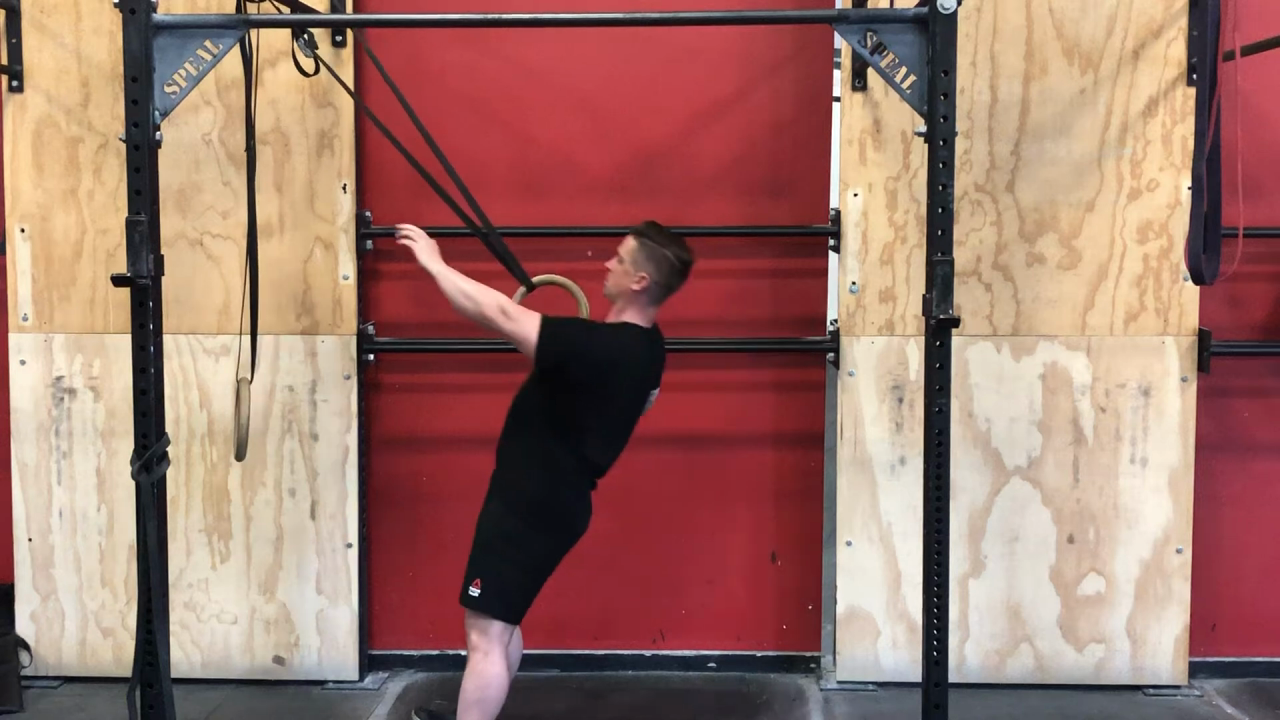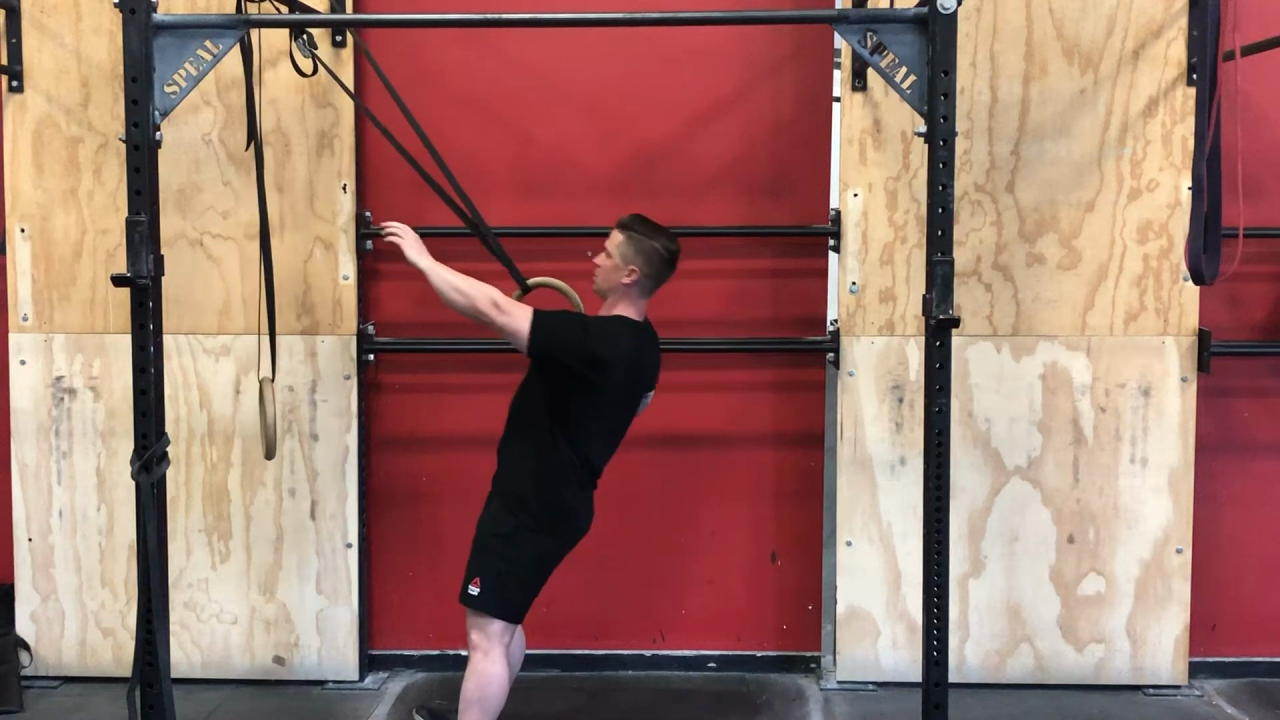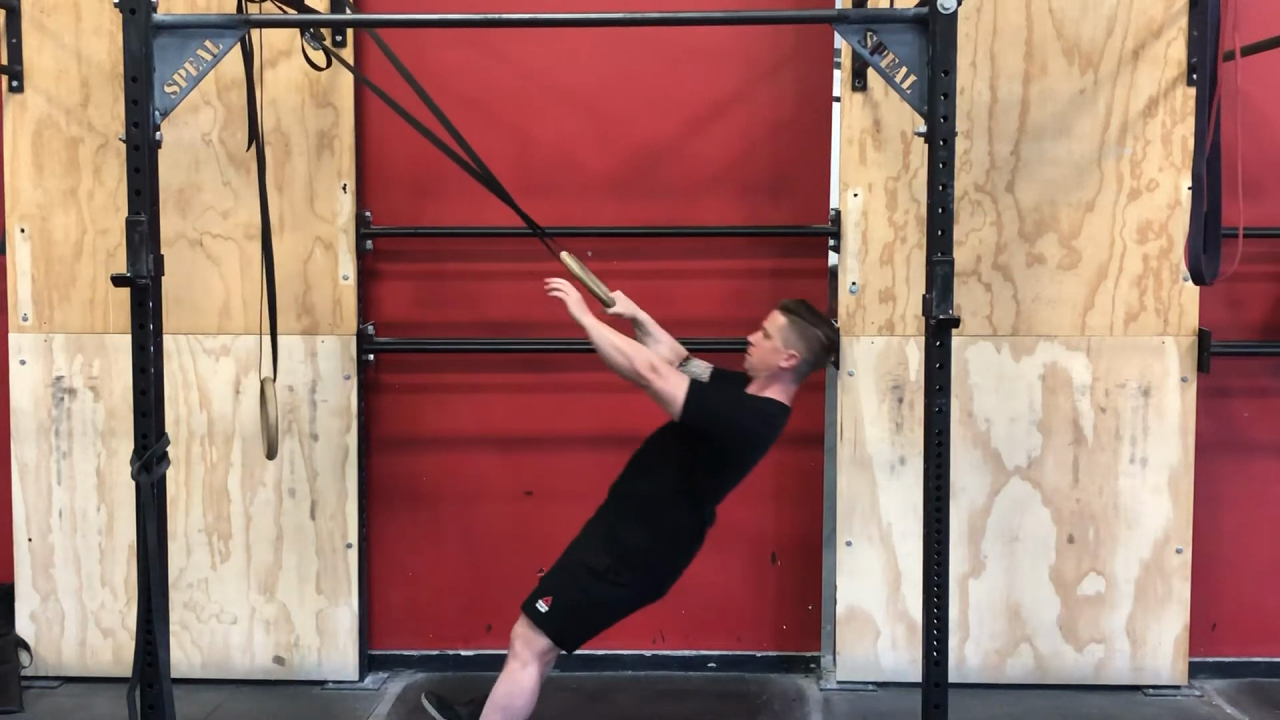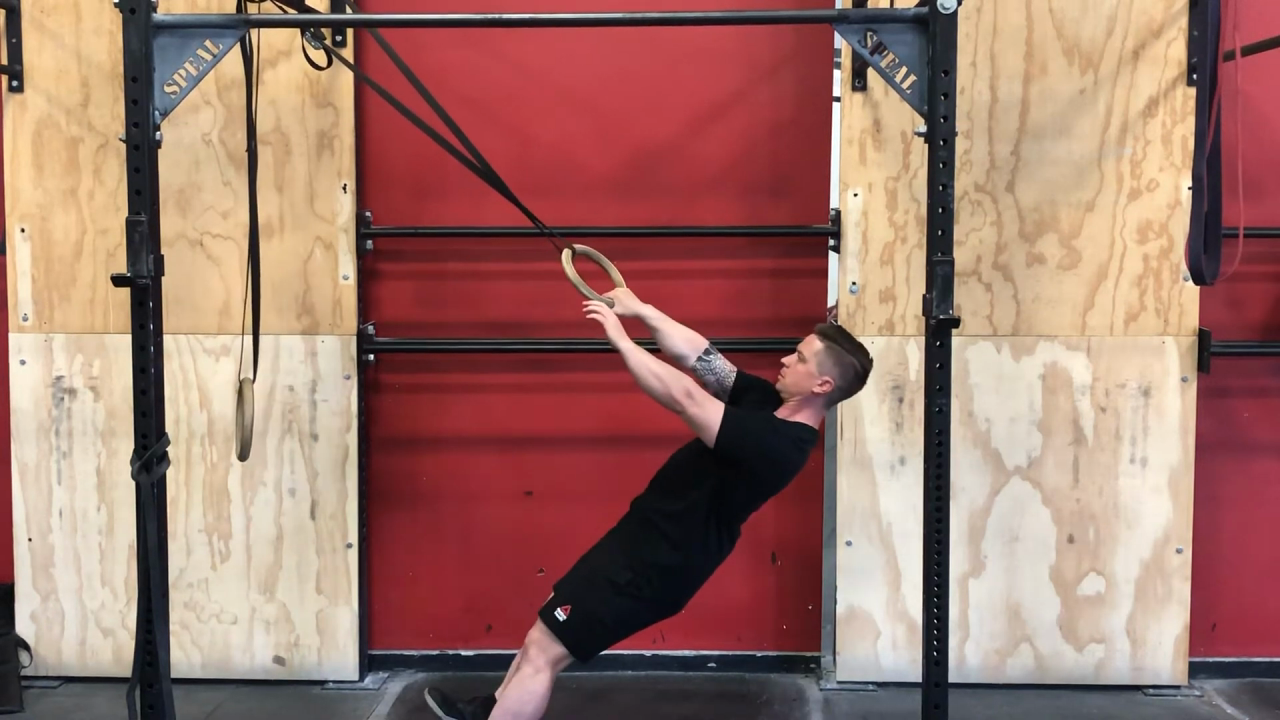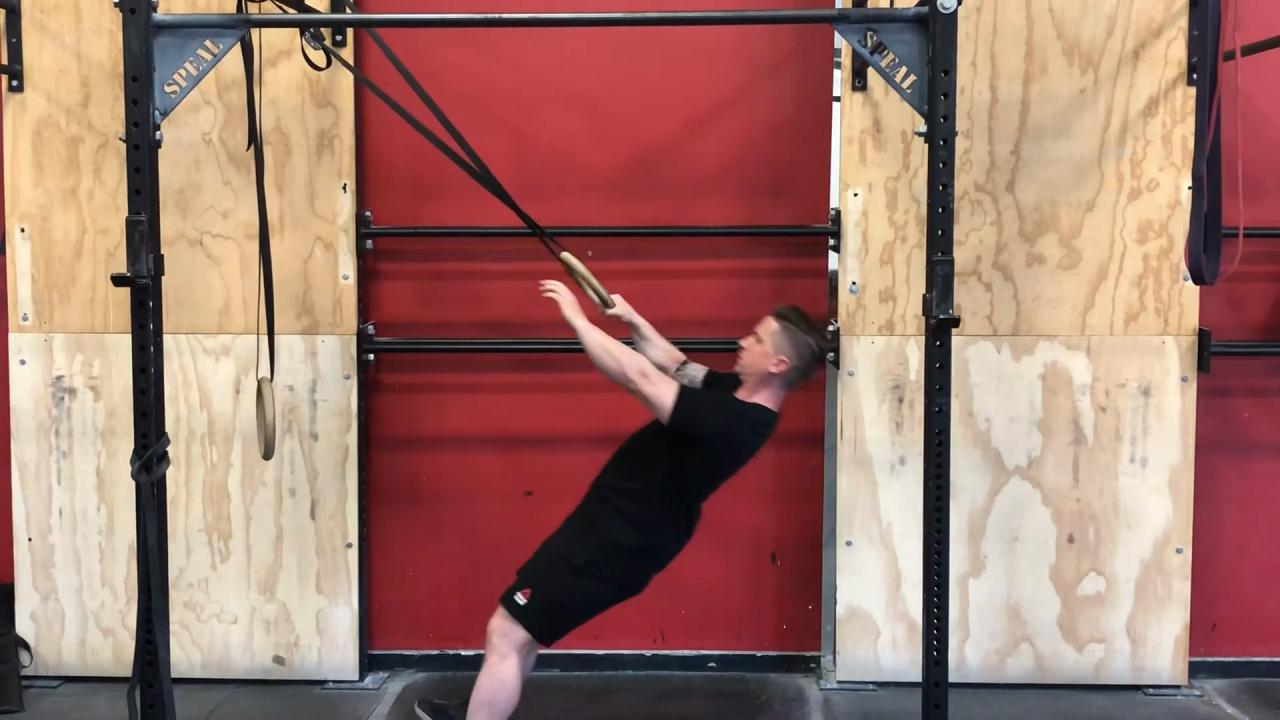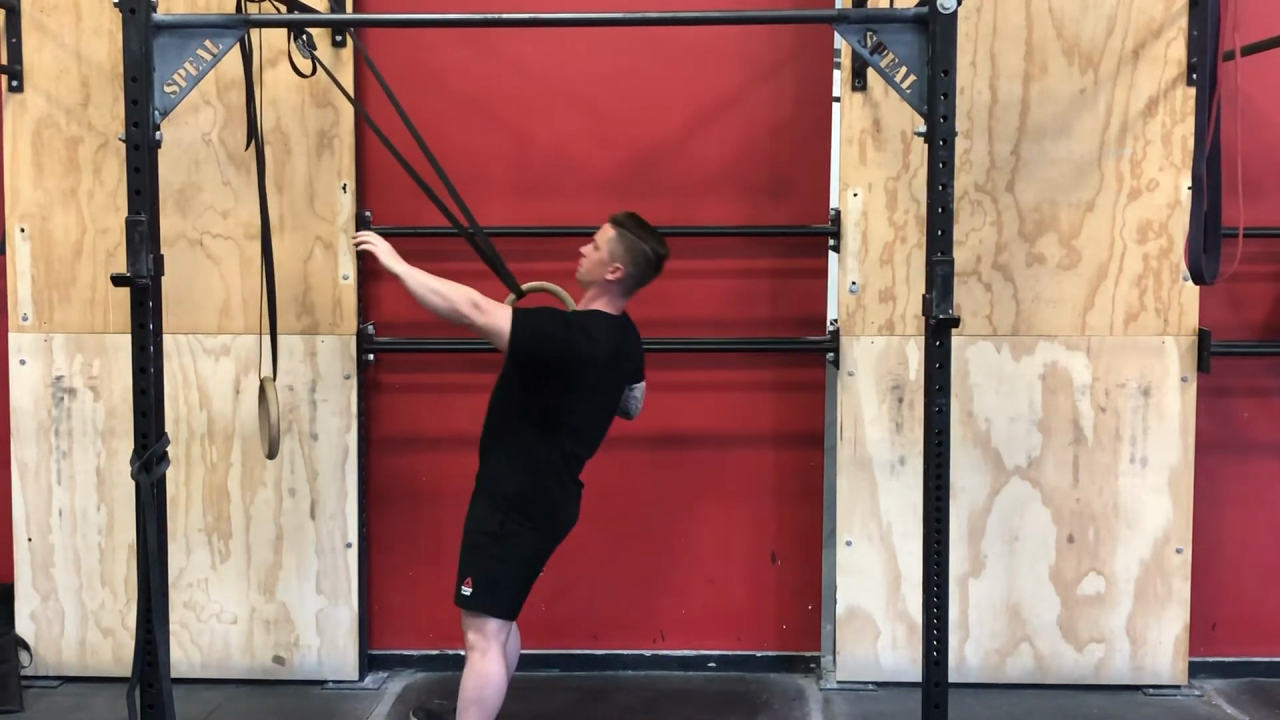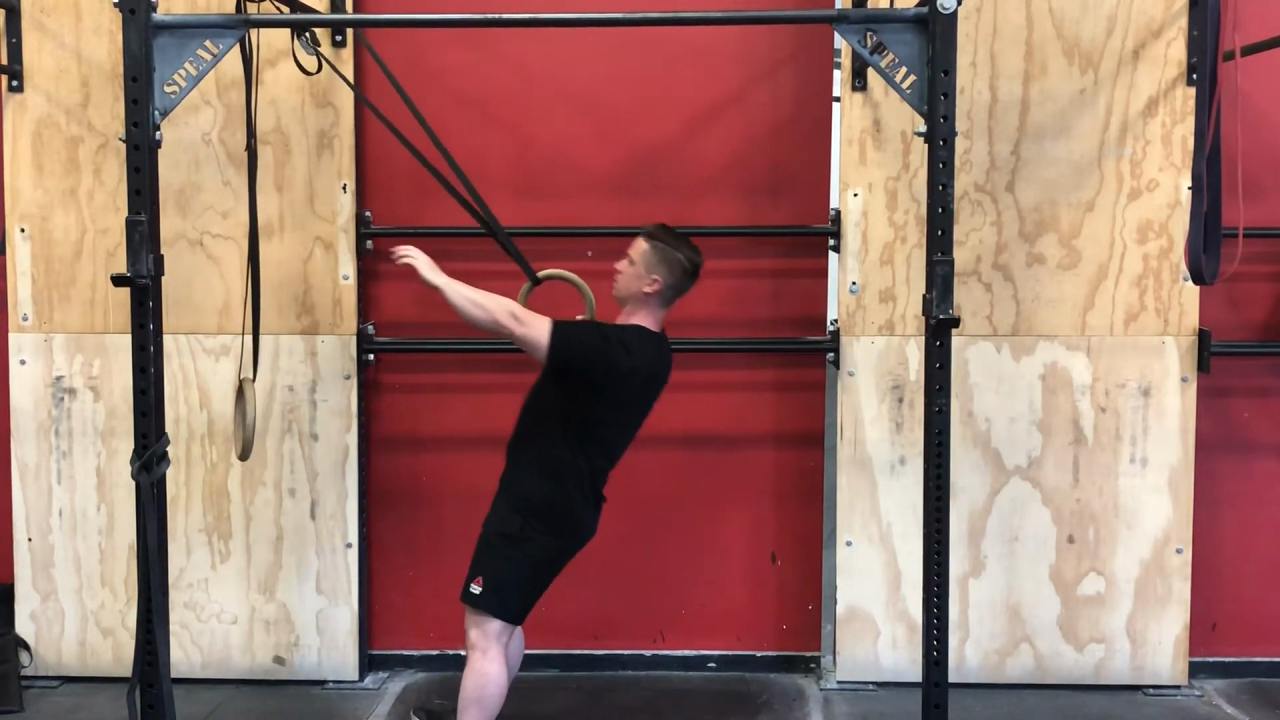
dt=0.7s
person 1, frame 1
left shoulder: (604, 347)
right shoulder: (639, 344)
left elbow: (502, 315)
right elbow: (642, 400)
left wrist: (434, 263)
left hip: (531, 504)
right hip: (547, 498)
left knee: (486, 633)
right knee: (500, 624)
person 1, frame 2
left shoulder: (597, 340)
right shoulder: (637, 342)
left elbow: (494, 309)
right elbow: (640, 404)
left wrist: (422, 258)
left hip: (534, 504)
right hip: (550, 498)
left knee: (486, 632)
right knee: (501, 621)
person 1, frame 3
left shoulder: (744, 417)
right shoulder: (749, 397)
left elbow: (651, 373)
right elbow: (680, 366)
left wrist: (583, 315)
right wrist: (636, 317)
left hip: (632, 551)
right hip: (635, 536)
left knee: (529, 642)
right knee: (544, 627)
person 1, frame 4
left shoulder: (777, 444)
right shoulder: (769, 404)
left elbow: (684, 398)
right elbow: (698, 356)
left wrist: (620, 339)
right wrist: (639, 310)
left hip: (653, 563)
right hip: (645, 537)
left knee: (543, 650)
right knee: (549, 621)
person 1, frame 5
left shoulder: (733, 422)
right shoulder: (738, 397)
left elbow: (640, 378)
right elbow: (674, 367)
left wrist: (578, 319)
right wrist: (632, 320)
left hip: (612, 543)
right hip: (614, 526)
left knee: (506, 635)
right knee: (520, 623)
person 1, frame 6
left shoulder: (572, 336)
right shoulder: (621, 337)
left elbow: (472, 309)
right elbow: (631, 405)
left wrist: (398, 264)
left hip: (518, 501)
right hip: (540, 496)
left knee: (484, 633)
right knee: (499, 620)
person 1, frame 7
left shoulder: (614, 349)
right shoulder: (645, 348)
left elbow: (511, 321)
left wrist: (437, 277)
right wrist: (583, 337)
left hip: (539, 507)
right hip: (559, 501)
left knee: (485, 632)
right knee: (503, 621)
